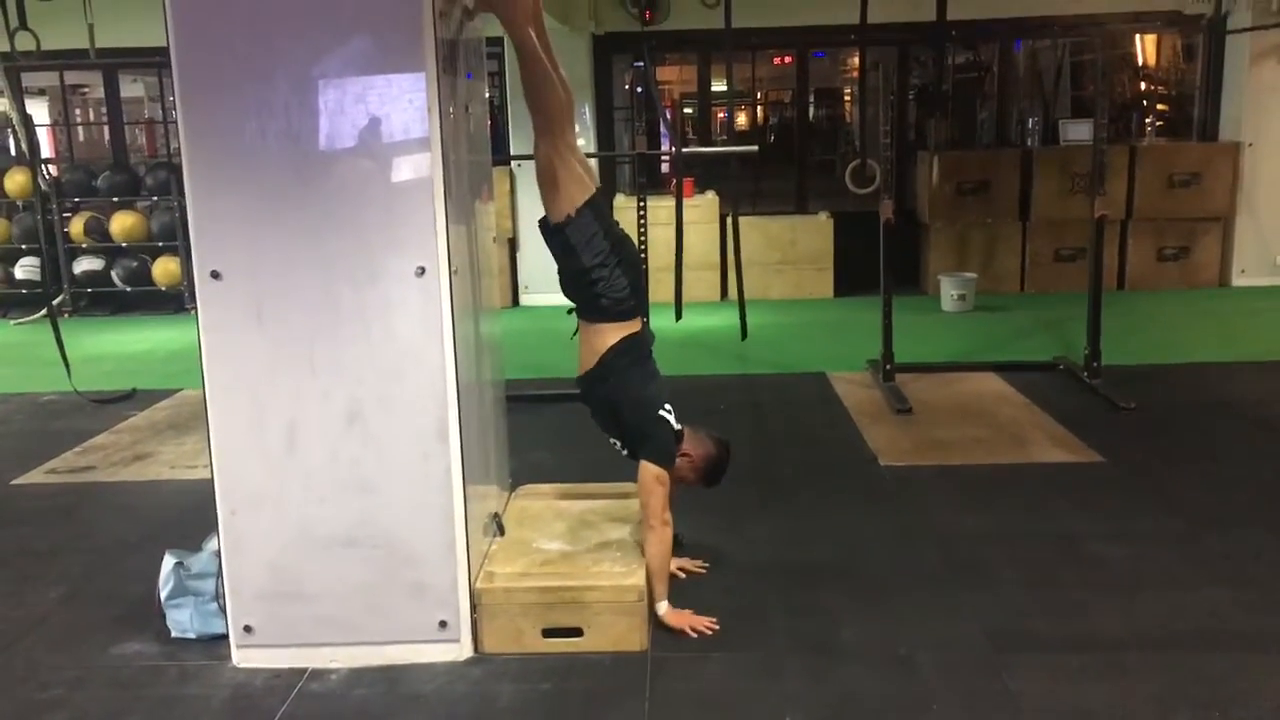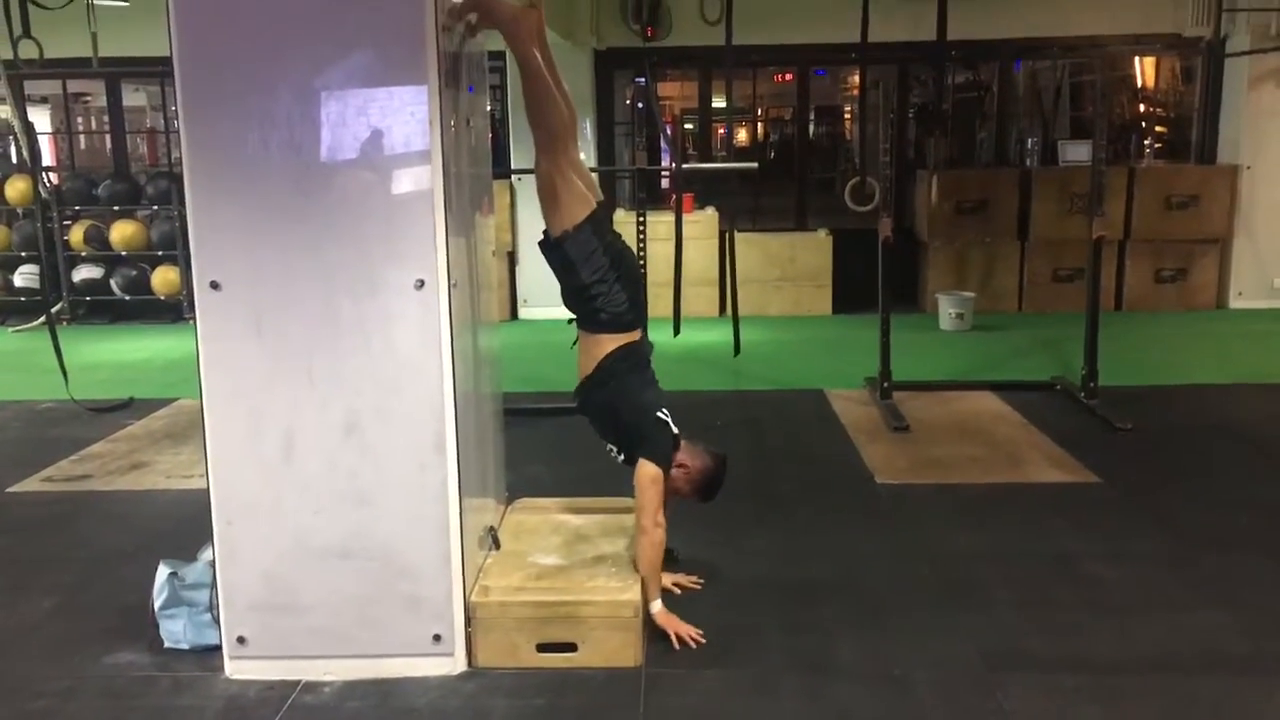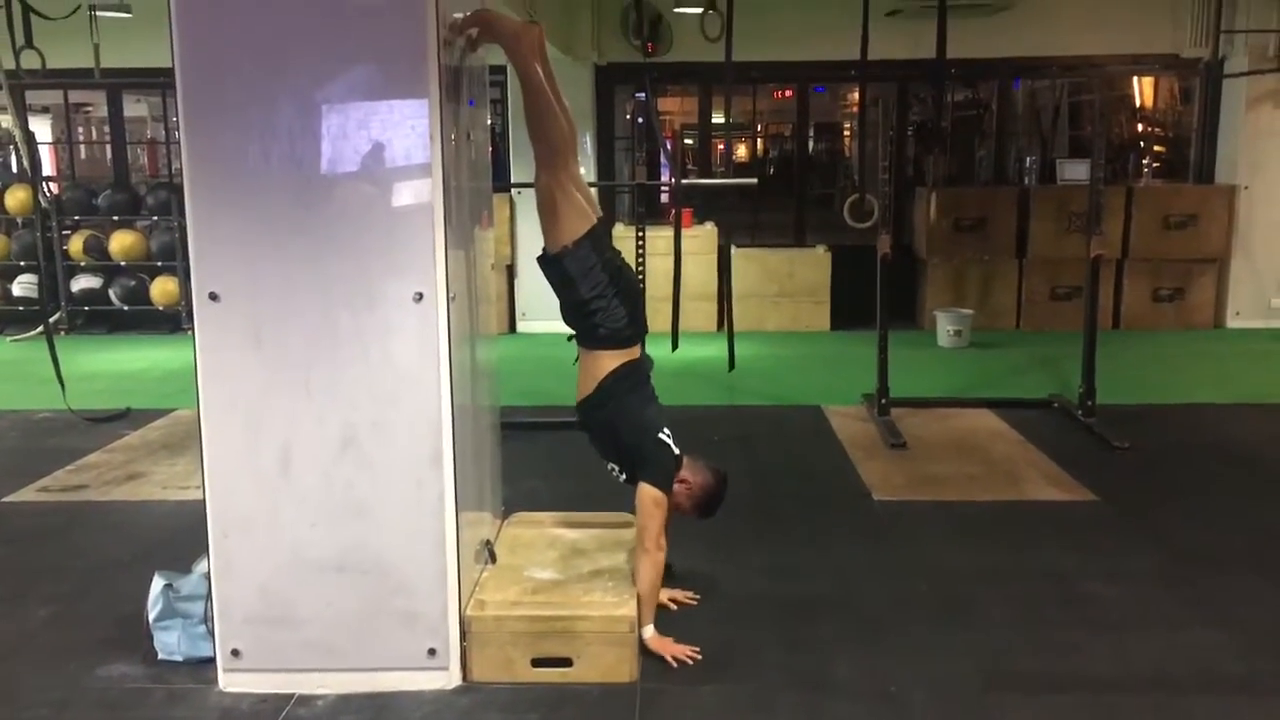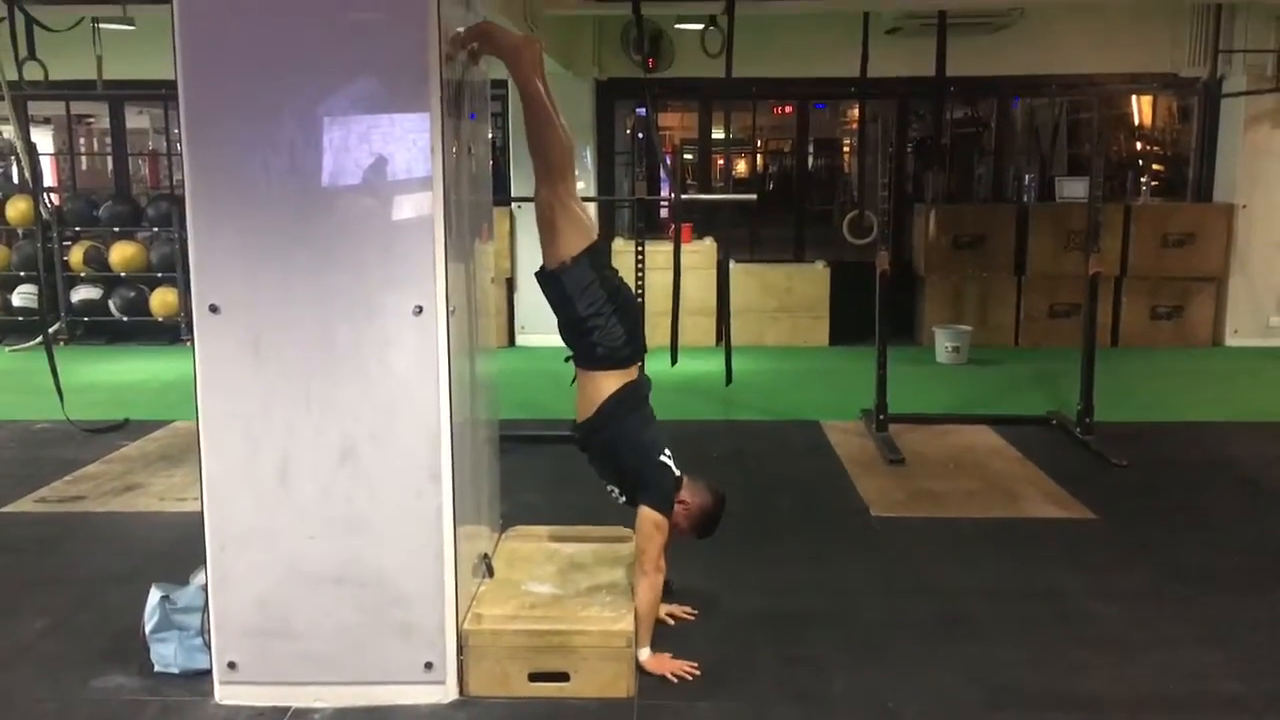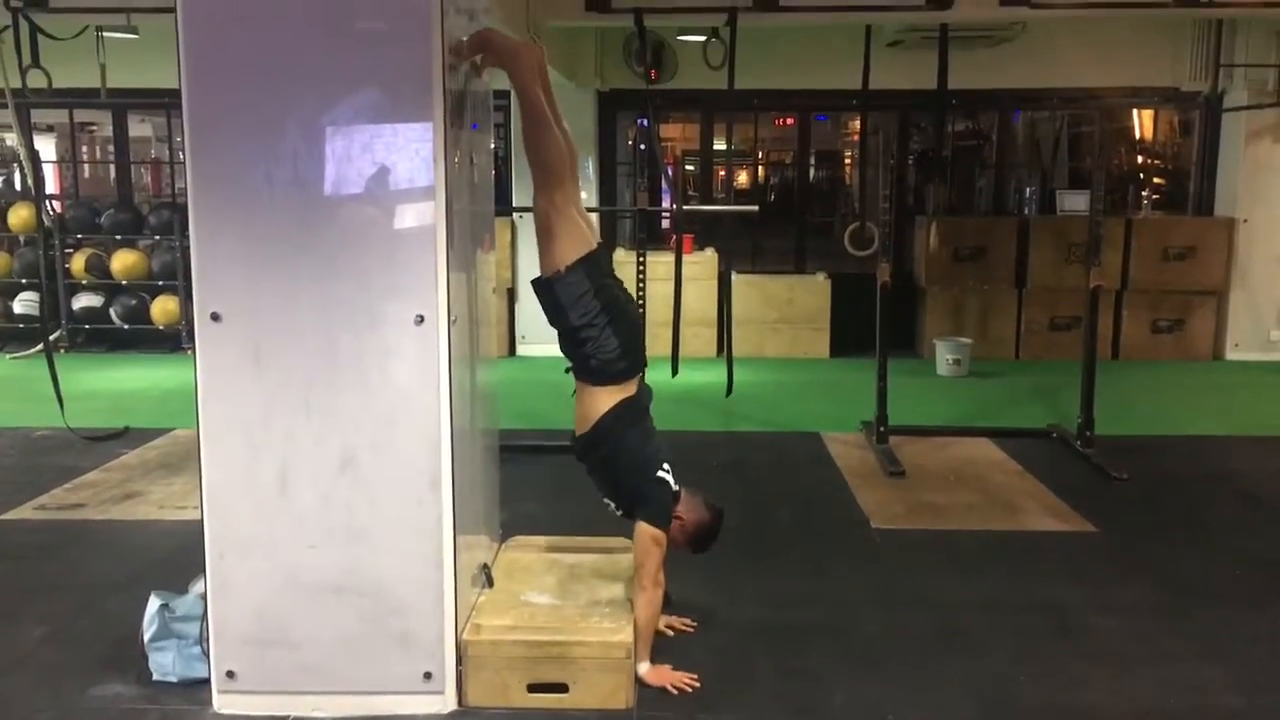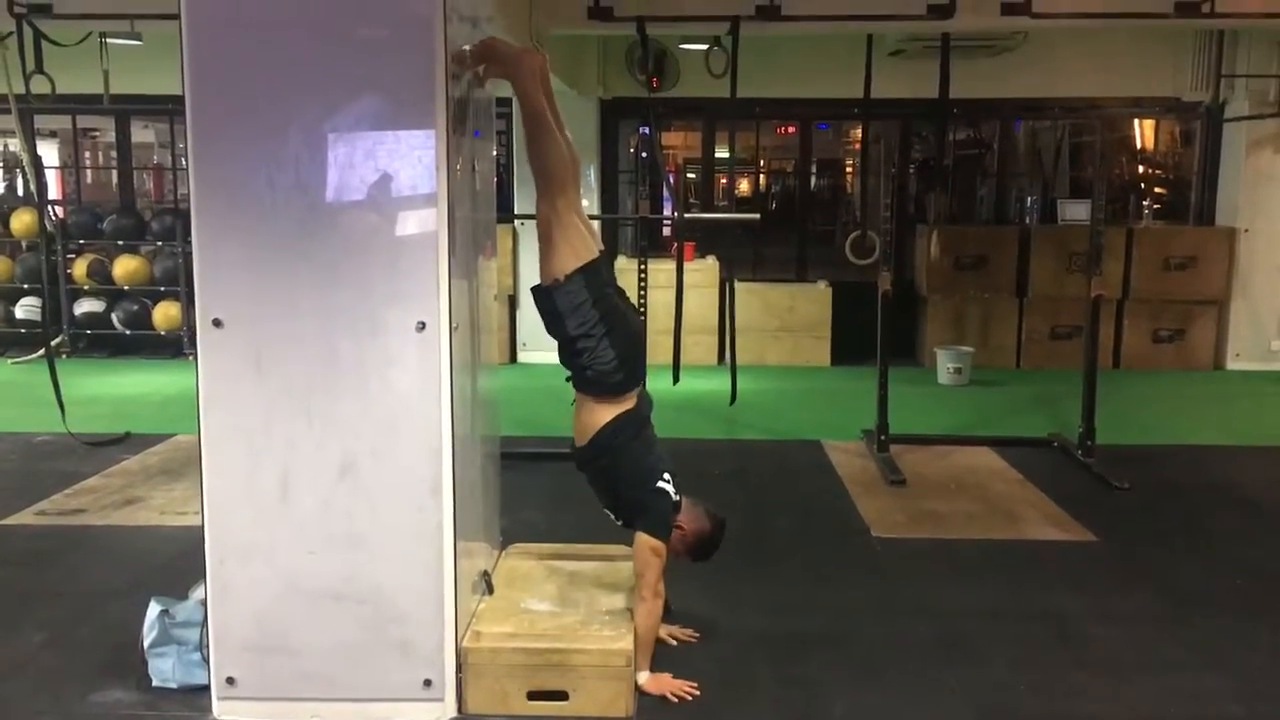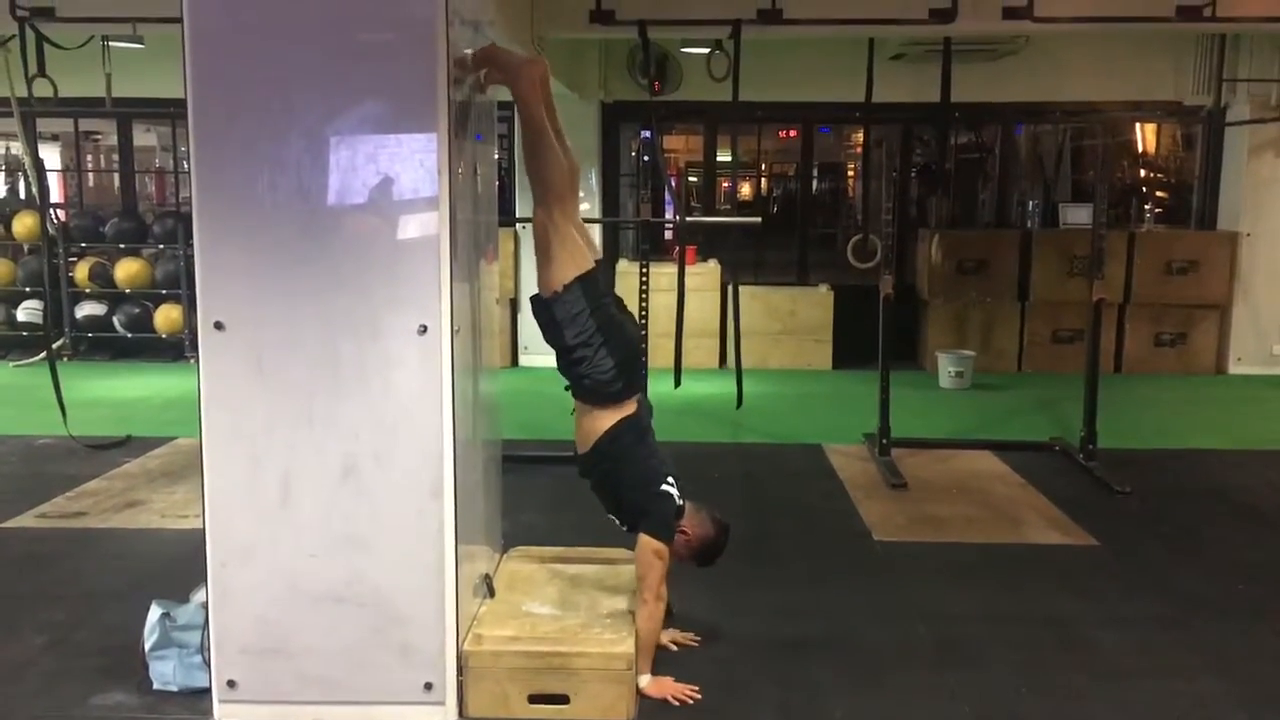
dt=0.2s
person 1, frame 1
left shoulder: (661, 433)
right shoulder: (660, 438)
left elbow: (655, 520)
right elbow: (656, 522)
left wrist: (663, 559)
right wrist: (663, 604)
left hip: (611, 292)
right hip: (608, 291)
left knee: (561, 143)
right knee: (556, 144)
person 1, frame 2
left shoulder: (657, 442)
right shoulder: (657, 443)
left elbow: (650, 525)
right elbow: (650, 525)
left wrist: (656, 573)
right wrist: (656, 606)
left hip: (610, 303)
right hip: (608, 303)
left knee: (562, 156)
right knee: (556, 157)
person 1, frame 3
left shoulder: (657, 460)
right shoulder: (659, 464)
left elbow: (648, 547)
right elbow: (651, 547)
left wrist: (654, 589)
right wrist: (648, 629)
left hip: (607, 317)
right hip: (606, 316)
left knee: (561, 173)
right knee: (557, 174)
right ankle: (518, 46)
person 1, frame 4
left shoulder: (657, 481)
right shoulder: (660, 485)
left elbow: (647, 570)
right elbow: (650, 569)
left wrist: (653, 605)
right wrist: (646, 651)
left hip: (606, 336)
right hip: (606, 337)
left knee: (560, 189)
right knee: (557, 189)
right ankle: (519, 60)
person 1, frame 5
left shoulder: (655, 493)
right shoulder: (657, 499)
left elbow: (646, 583)
right elbow: (648, 581)
left wrist: (653, 617)
right wrist: (644, 664)
left hip: (606, 341)
right hip: (605, 343)
left knee: (562, 196)
right knee: (558, 196)
right ankle: (521, 67)
person 1, frame 6
left shoulder: (657, 502)
right shoulder: (658, 510)
left elbow: (646, 593)
right elbow: (648, 592)
left wrist: (653, 625)
right wrist: (644, 673)
left hip: (608, 345)
right hip: (604, 352)
left knee: (564, 203)
right knee: (559, 203)
right ankle: (525, 76)
person 1, frame 7
left shoulder: (658, 506)
right shoulder: (660, 511)
left elbow: (648, 596)
right elbow: (650, 595)
left wrist: (656, 631)
right wrist: (645, 674)
left hip: (608, 360)
right hip: (603, 365)
left knee: (563, 212)
right knee: (556, 212)
right ankle: (523, 84)
